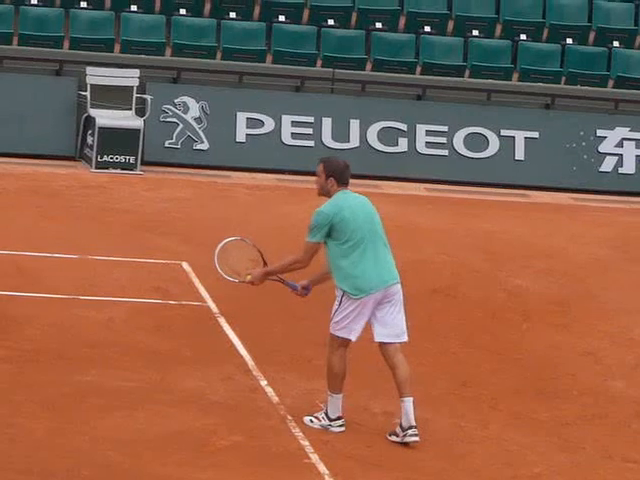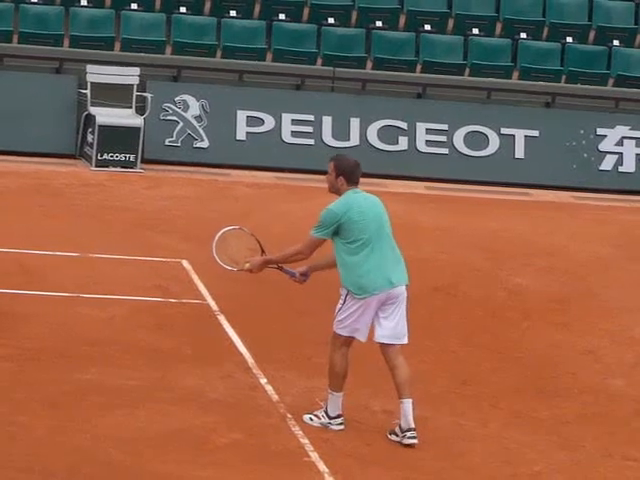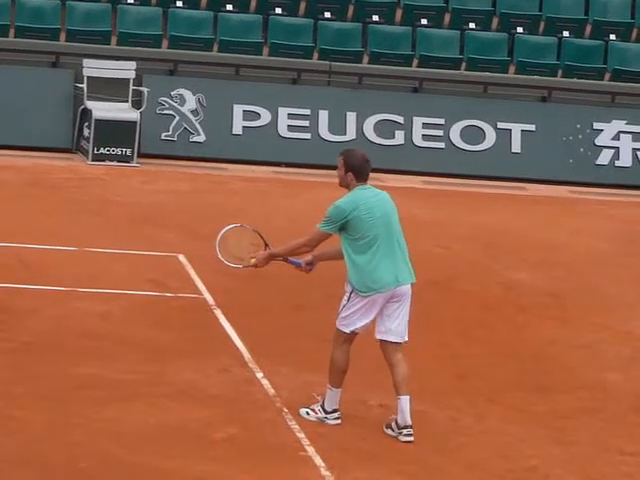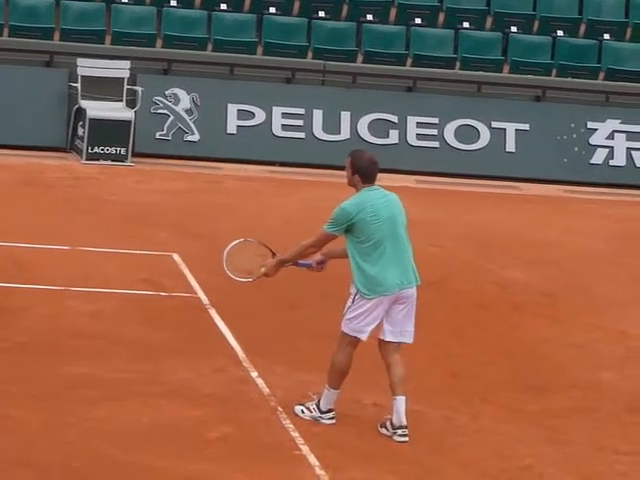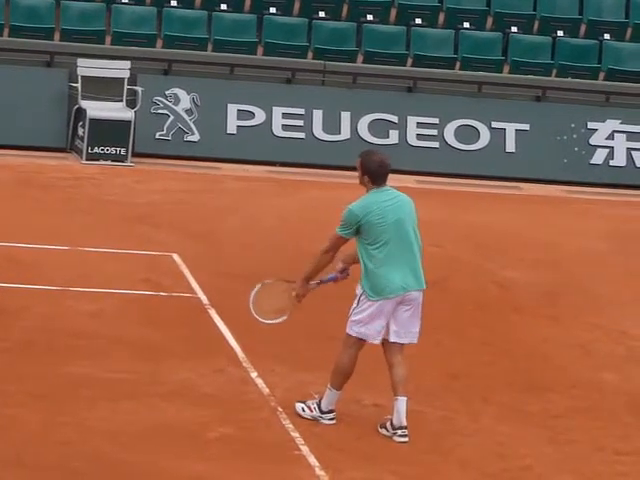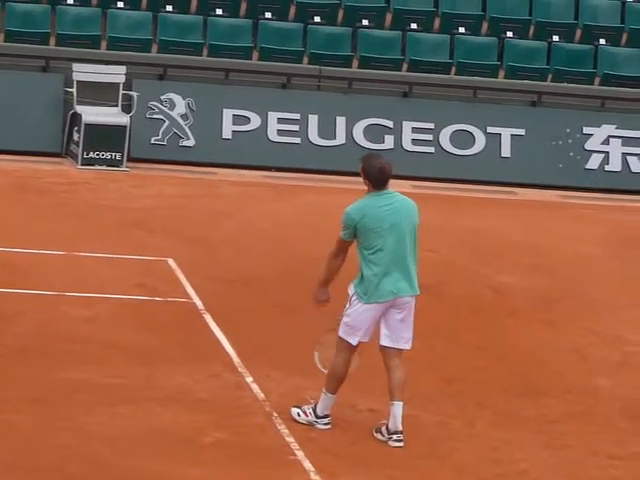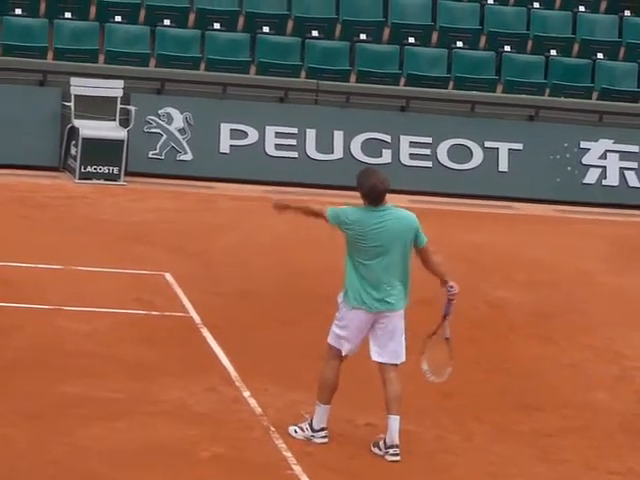
dt=0.7s
person 1, frame 1
left shoulder: (326, 212)
right shoulder: (363, 202)
left elbow: (302, 260)
left wrist: (265, 273)
right wrist: (312, 282)
left hip: (358, 289)
right hip: (389, 283)
left knee: (337, 346)
right knee: (393, 350)
left ankle: (333, 416)
right ankle: (408, 424)
person 1, frame 2
left shoulder: (336, 210)
right shoulder: (374, 201)
left elbow: (303, 250)
left wrist: (264, 261)
right wrist: (311, 269)
left hip: (363, 288)
right hip: (395, 284)
left knee: (340, 344)
right knee: (394, 352)
left ankle: (333, 413)
right ankle: (407, 425)
person 1, frame 3
left shoulder: (345, 206)
right shoulder: (384, 198)
left elbow: (307, 243)
left wrist: (270, 255)
right wrist: (317, 258)
left hip: (369, 286)
right hip: (401, 282)
left knee: (342, 341)
right knee: (393, 350)
left ankle: (330, 409)
right ankle: (404, 422)
person 1, frame 4
left shoulder: (350, 208)
right shoulder: (393, 199)
left elbow: (314, 245)
left wrist: (279, 262)
right wrist: (329, 255)
left hip: (373, 288)
right hip: (406, 285)
left knee: (346, 344)
right knee: (391, 351)
left ankle: (325, 408)
right ankle: (399, 422)
person 1, frame 5
left shoulder: (358, 210)
right shoulder: (406, 202)
left elbow: (329, 251)
left wrist: (305, 281)
right wrist: (350, 261)
left hip: (380, 289)
right hip: (412, 286)
left knee: (351, 346)
right knee: (395, 352)
left ankle: (325, 408)
right ankle: (399, 422)
person 1, frame 6
left shoulder: (356, 211)
right shoulder: (411, 207)
left elbow: (338, 255)
left wrist: (322, 286)
left hip: (371, 292)
right hip: (405, 291)
left knee: (344, 349)
right knee: (393, 356)
left ankle: (321, 412)
right ankle: (395, 427)
person 1, frame 7
left shoulder: (350, 218)
right shoulder: (408, 220)
left elbow: (318, 211)
right elbow: (427, 257)
left wrist: (288, 205)
right wrist: (446, 281)
left hip: (357, 304)
right hip: (392, 305)
left knee: (332, 359)
right knee: (390, 370)
left ankle: (318, 427)
right ankle: (392, 442)
